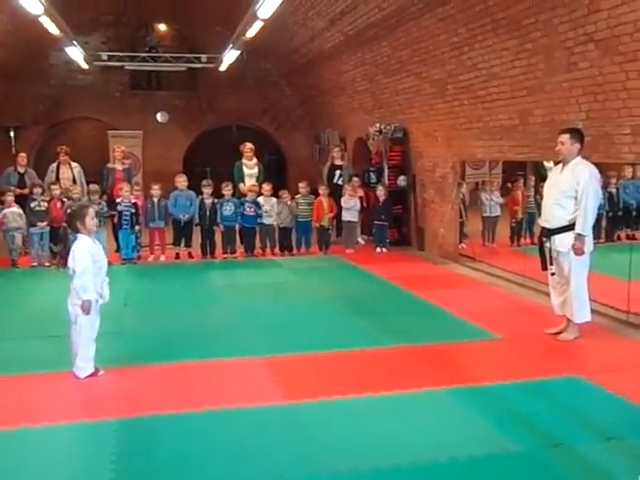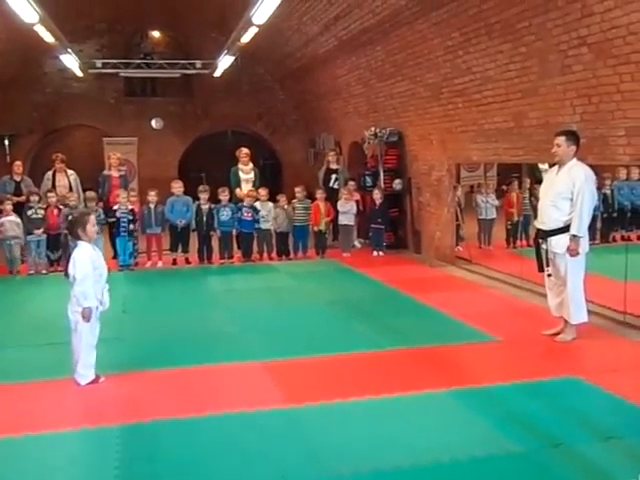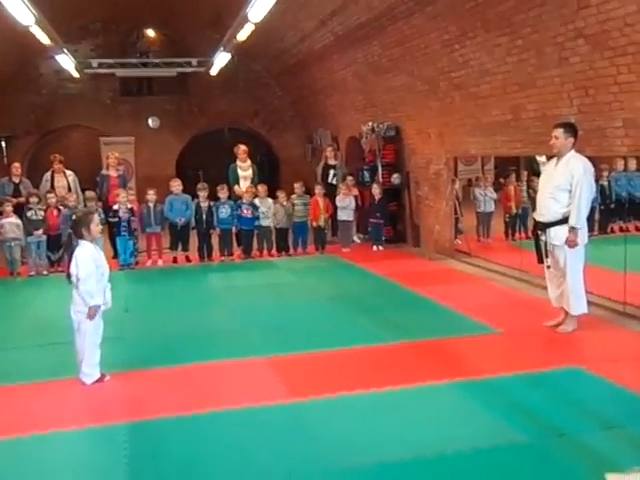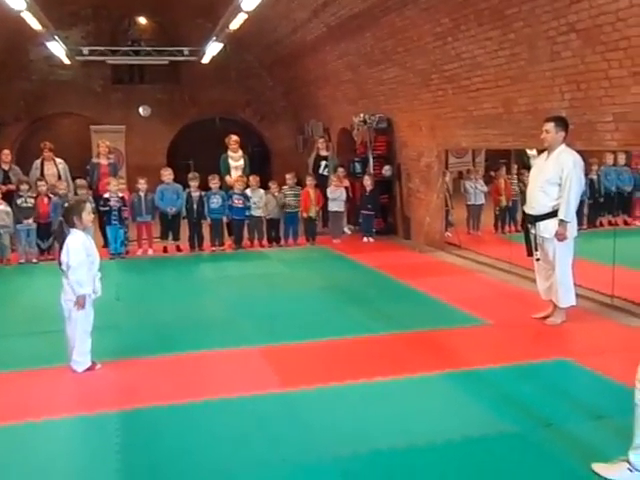
dt=0.2s
person 1, frame 1
left shoulder: (585, 171)
right shoulder: (556, 170)
left elbow: (587, 207)
left wrist: (580, 237)
right wrist: (544, 230)
left hip: (570, 237)
right hip: (553, 235)
left knee: (573, 281)
right knee: (557, 280)
left ankle: (574, 326)
right ankle: (565, 321)
person 1, frame 2
left shoulder: (581, 173)
right shoulder: (552, 173)
left elbow: (583, 208)
left wrist: (575, 239)
right wrist: (539, 232)
left hip: (566, 238)
right hip: (549, 237)
left knee: (570, 282)
right knee: (554, 282)
left ankle: (572, 327)
right ankle: (562, 322)
person 1, frame 3
left shoulder: (579, 165)
right shoulder: (550, 165)
left elbow: (581, 200)
left wrist: (574, 230)
right wrist: (538, 224)
left hip: (565, 230)
right hip: (548, 229)
left knee: (570, 274)
right knee: (554, 273)
left ankle: (572, 318)
right ankle: (563, 313)
person 1, frame 4
left shoulder: (569, 159)
right shoulder: (541, 159)
left elbow: (570, 194)
left wrist: (563, 224)
right wrist: (529, 217)
left hip: (555, 223)
right hip: (538, 222)
left knee: (559, 266)
right knee: (543, 266)
left ankle: (561, 310)
right ankle: (552, 305)
person 2, frame 1
left shoulder: (90, 242)
right shoulder: (83, 246)
right elbow: (82, 276)
right wrist: (86, 299)
left hip: (91, 296)
right hip: (85, 298)
left knee: (87, 333)
right knee: (85, 334)
left ankle: (84, 365)
right ankle: (84, 369)
person 2, frame 2
left shoulder: (90, 249)
right shoulder: (83, 253)
right elbow: (82, 283)
right wrist: (86, 306)
left hip: (91, 303)
right hip: (85, 305)
left knee: (86, 339)
right knee: (85, 340)
left ankle: (84, 372)
right ankle: (85, 376)
person 2, frame 3
left shoulder: (91, 248)
right shoulder: (84, 252)
right elbow: (86, 282)
right wrist: (92, 304)
left hip: (92, 302)
right hip: (87, 305)
left knee: (91, 338)
right knee: (89, 339)
left ankle: (90, 371)
right ankle: (90, 375)
person 2, frame 4
left shoulder: (82, 237)
right shoulder: (76, 240)
right elbow: (76, 270)
right wrist: (81, 294)
left hip: (83, 291)
right hip: (78, 293)
left knee: (82, 327)
right knee: (80, 327)
left ankle: (81, 359)
right ankle: (81, 363)
